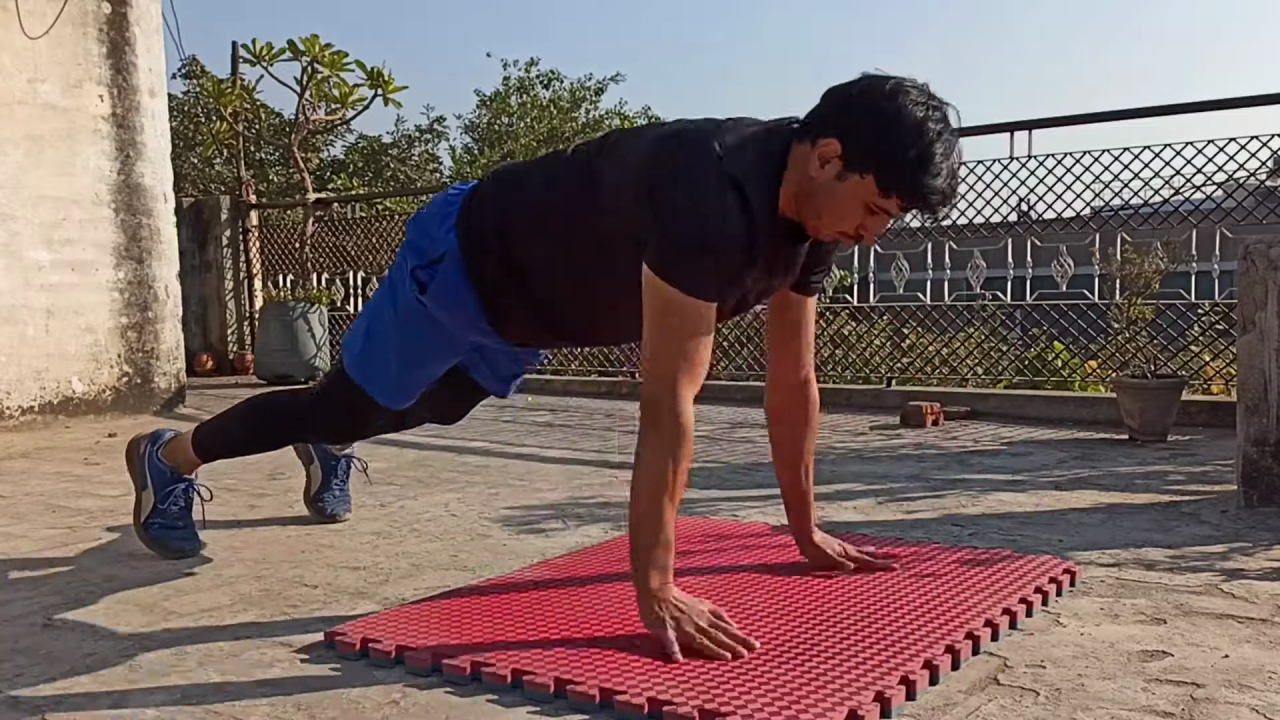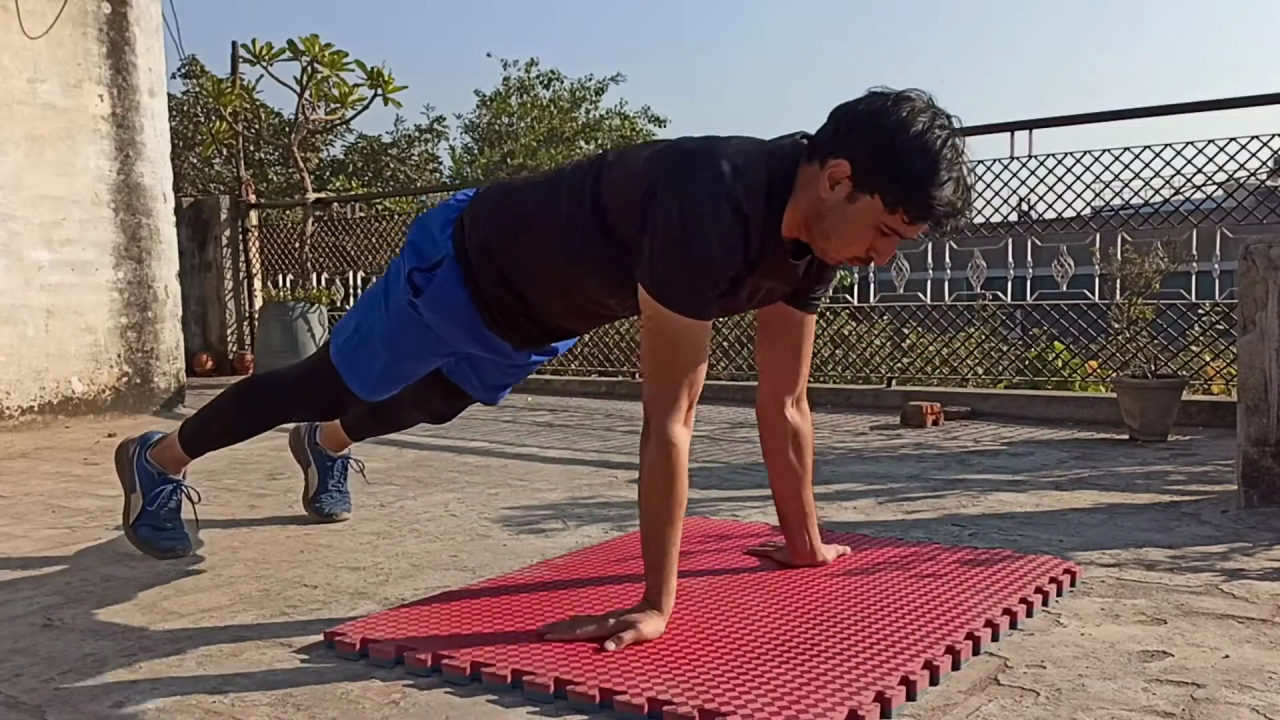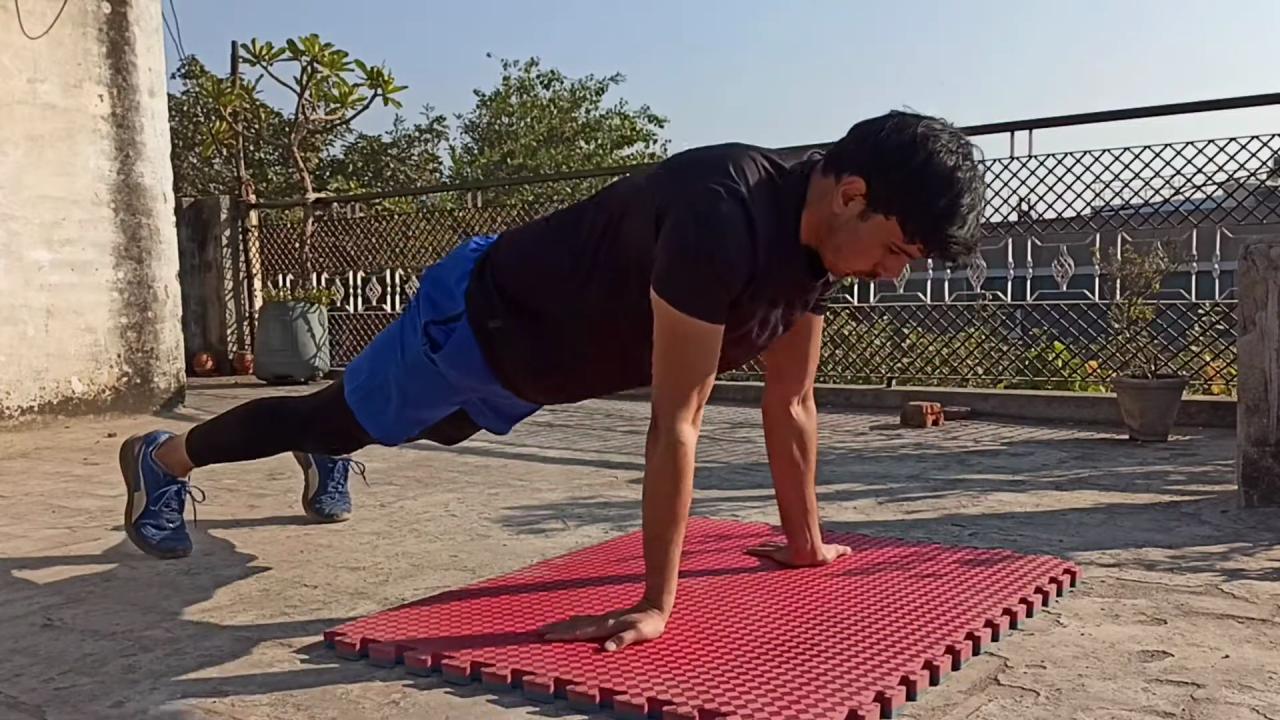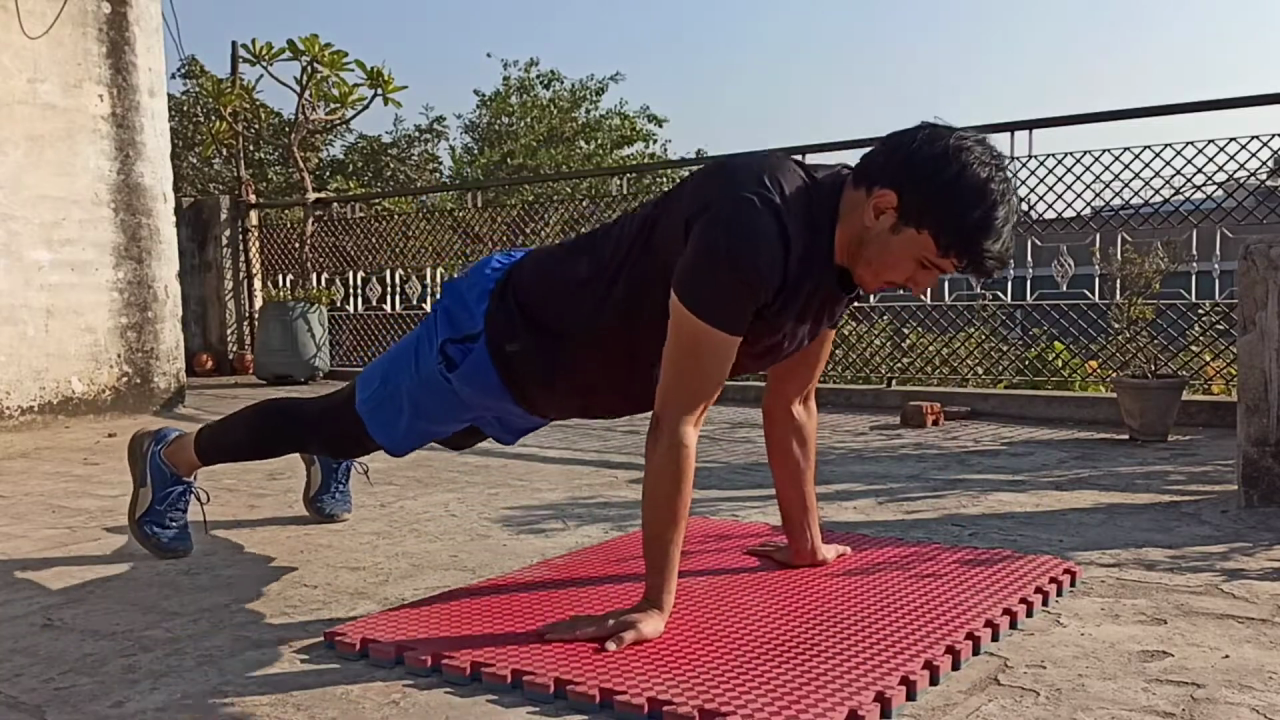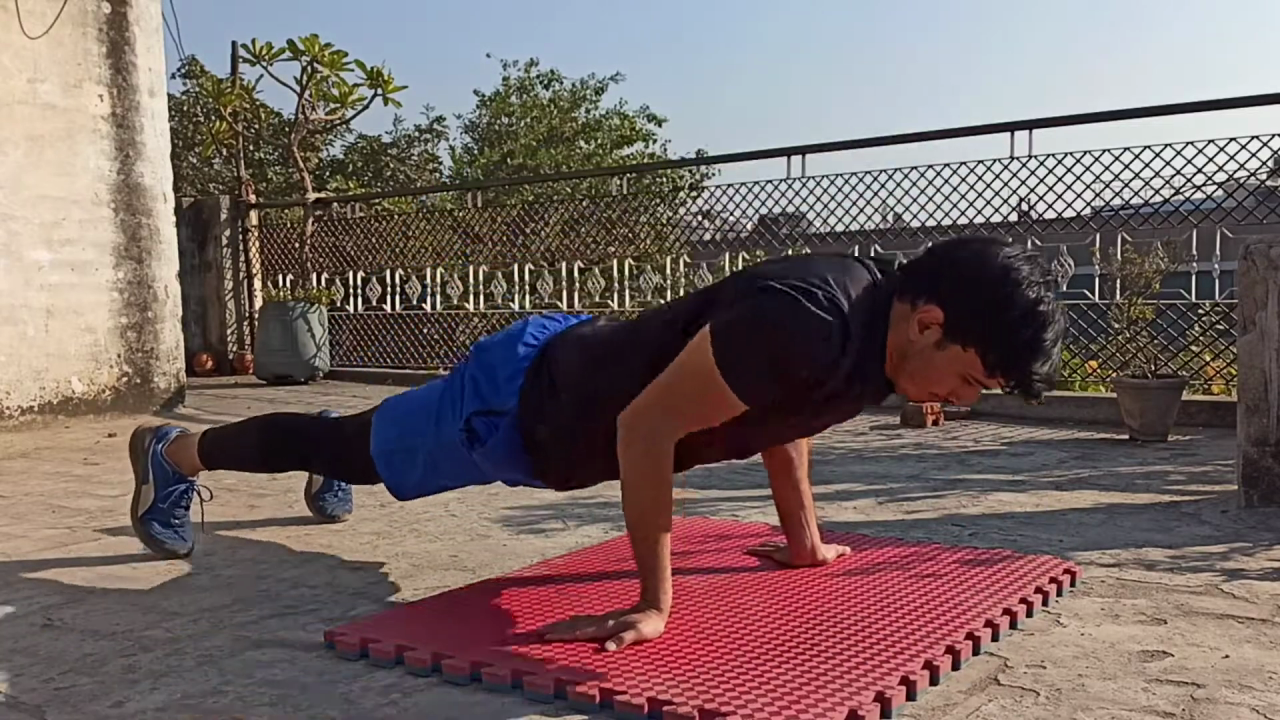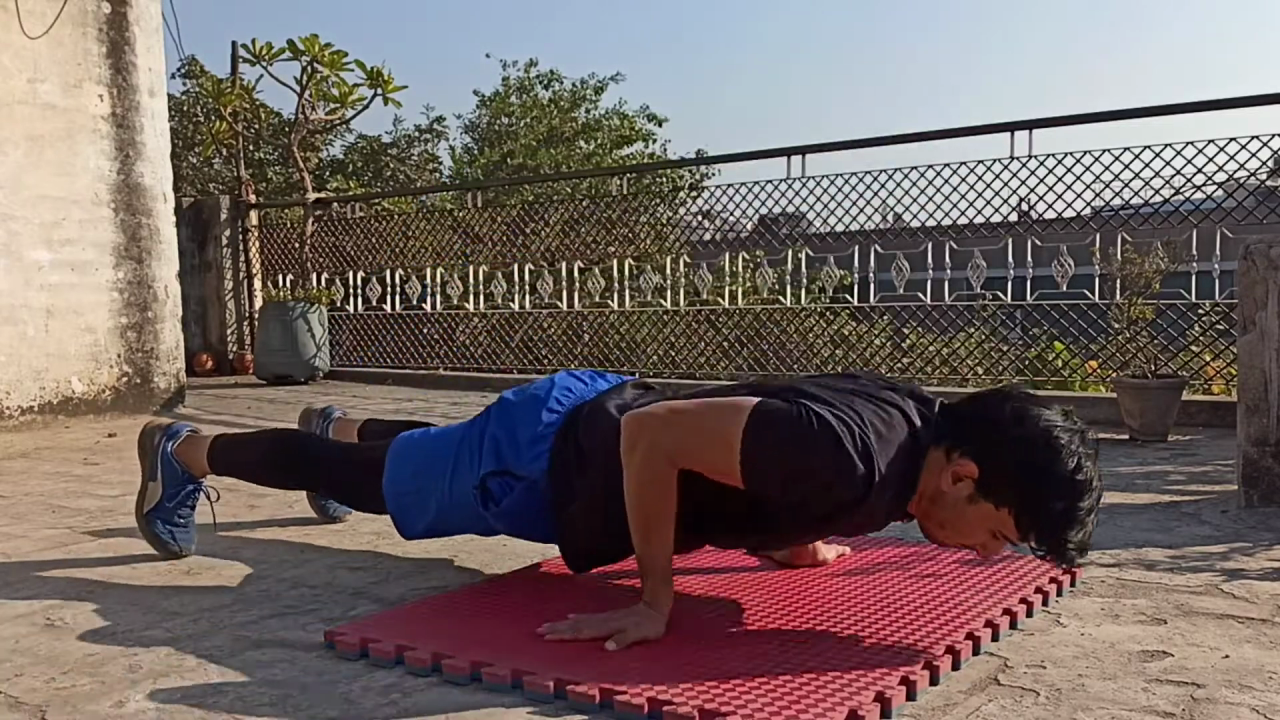
dt=0.2s
person 1, frame 1
left shoulder: (808, 222)
right shoulder: (713, 190)
left elbow: (793, 379)
right elbow: (671, 395)
left wrist: (807, 528)
right wrist: (656, 584)
left hip: (548, 299)
right hip: (468, 258)
left knee: (439, 400)
right knee: (342, 403)
left ankle: (330, 463)
right ankle: (168, 460)
person 1, frame 2
left shoulder: (808, 232)
right shoulder: (713, 202)
left elbow: (784, 399)
right elbow: (669, 413)
left wrist: (803, 538)
right wrist: (657, 599)
left hip: (539, 311)
right hip: (463, 264)
left knee: (425, 404)
right knee: (323, 382)
left ankle: (328, 448)
right ankle: (158, 456)
person 1, frame 3
left shoulder: (818, 248)
right shoulder: (722, 213)
left elbow: (790, 404)
right elbow: (676, 419)
left wrist: (804, 541)
right wrist: (656, 604)
left hip: (545, 354)
right hip: (479, 313)
left knee: (441, 427)
right knee: (336, 414)
left ankle: (326, 465)
right ankle: (163, 457)
person 1, frame 4
left shoulder: (839, 253)
right shoulder: (752, 226)
left elbow: (790, 400)
right elbow: (675, 423)
left wrist: (803, 535)
right wrist: (655, 601)
left hip: (556, 348)
right hip: (498, 329)
left knee: (420, 432)
right knee: (352, 422)
left ankle: (326, 466)
right ankle: (172, 454)
person 1, frame 5
left shoulder: (873, 321)
right shoulder: (813, 326)
left elbow: (785, 415)
right elbow: (644, 429)
left wrist: (800, 534)
right wrist: (650, 601)
left hip: (580, 364)
right hip: (524, 398)
left knee: (390, 440)
right knee: (364, 452)
left ankle: (332, 450)
right ankle: (174, 447)
person 1, frame 6
left shoulder: (909, 424)
right shoulder: (850, 462)
right elbow: (652, 432)
left wrist: (803, 540)
right wrist: (653, 601)
left hip: (595, 415)
right hip: (549, 463)
left knee: (432, 452)
right knee: (365, 479)
left ankle: (342, 424)
right ankle: (183, 450)
